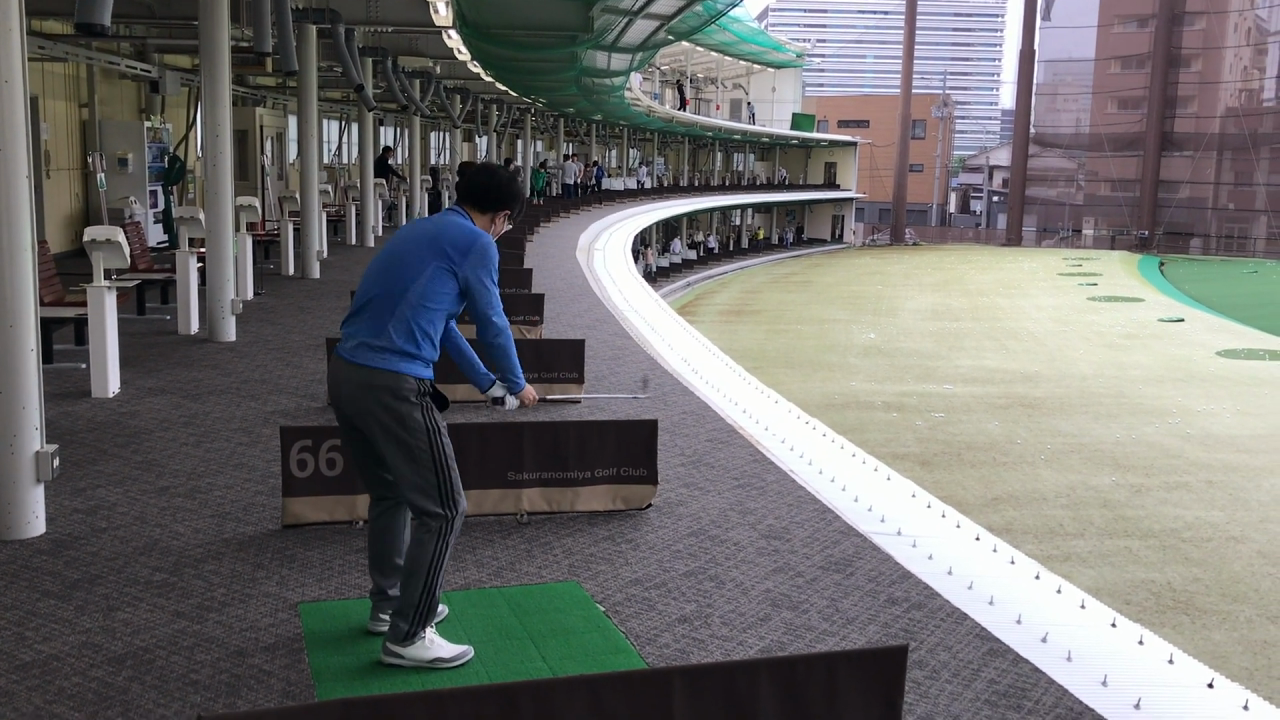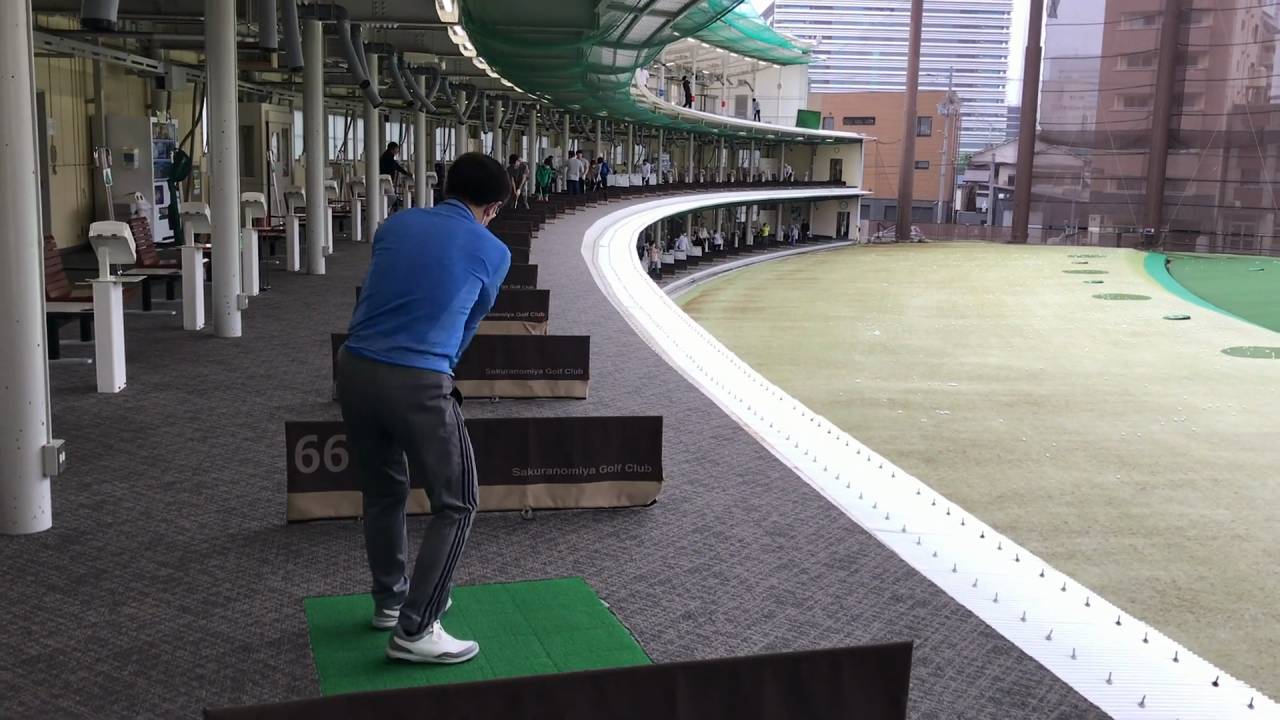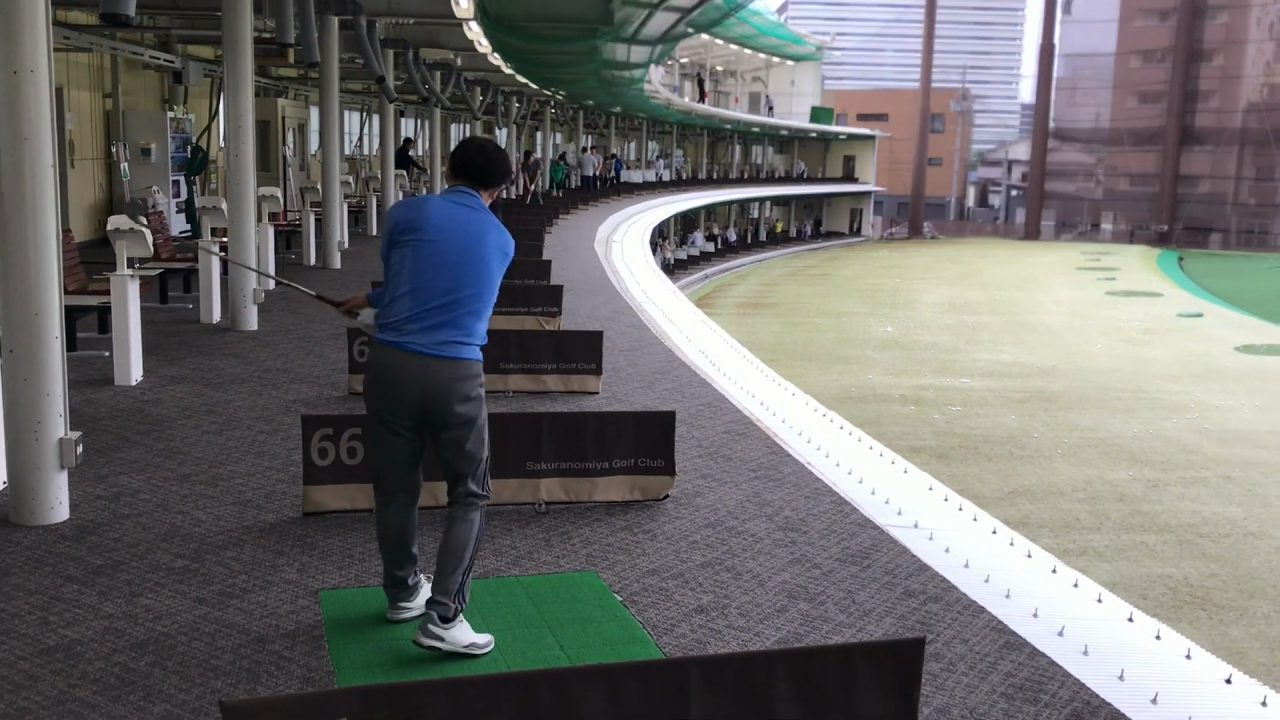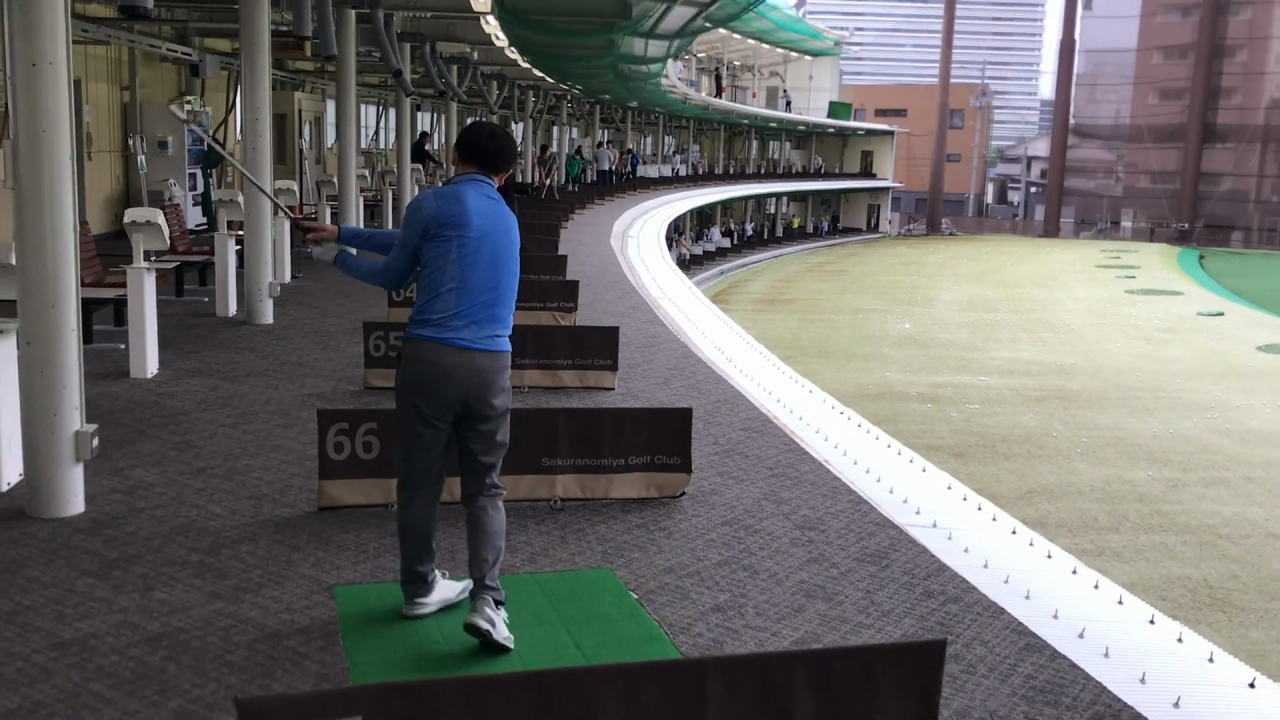
dt=0.2s
person 1, frame 1
left shoulder: (420, 232)
right shoulder: (476, 244)
right elbow: (492, 327)
left wrist: (487, 384)
right wrist: (515, 384)
left hip: (347, 374)
right hip: (393, 385)
left knee: (392, 492)
right knee: (442, 508)
left ankle: (387, 604)
right ankle: (406, 636)
person 1, frame 2
left shoulder: (395, 224)
right shoulder: (493, 252)
left hip: (355, 370)
right hip: (418, 383)
left knee: (383, 490)
right knee: (457, 504)
left ankle: (390, 599)
right ankle: (413, 629)
person 1, frame 3
left shoulder: (407, 212)
right shoulder: (502, 241)
left hip: (391, 363)
right hip: (457, 373)
left knee: (395, 488)
right knee: (469, 494)
left ankle: (403, 591)
right ankle: (443, 615)
person 1, frame 4
left shoulder: (433, 203)
right shoulder: (507, 219)
left elbow: (395, 274)
left wrist: (340, 255)
right wrist: (343, 233)
left hip: (431, 358)
right hip: (491, 364)
left knee: (419, 483)
right knee: (485, 487)
left ankle: (420, 588)
right ankle: (486, 598)
